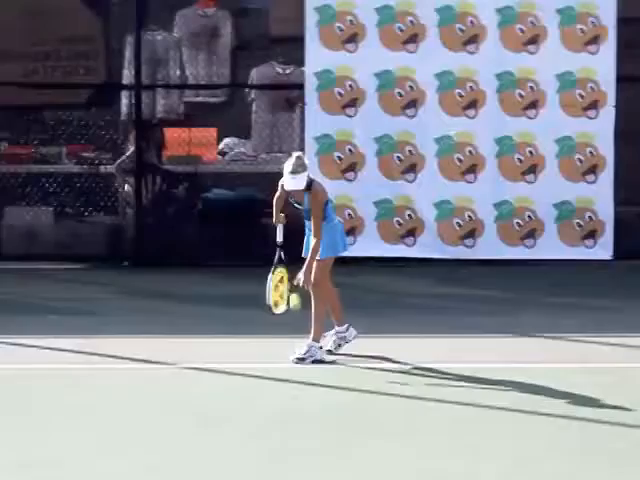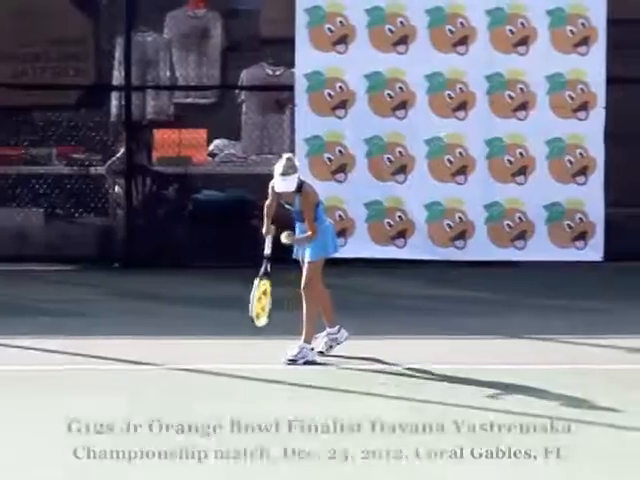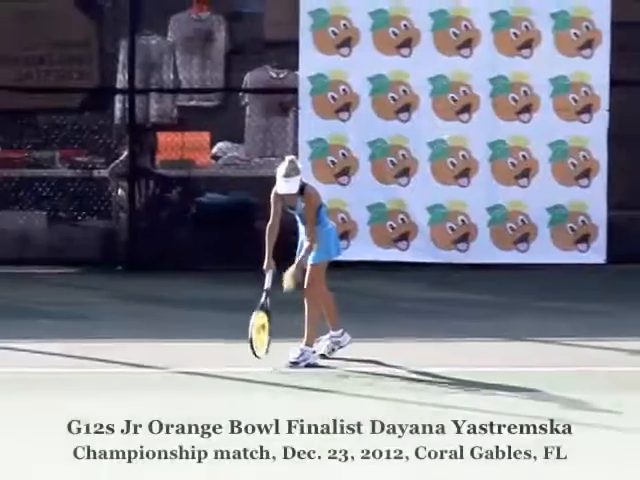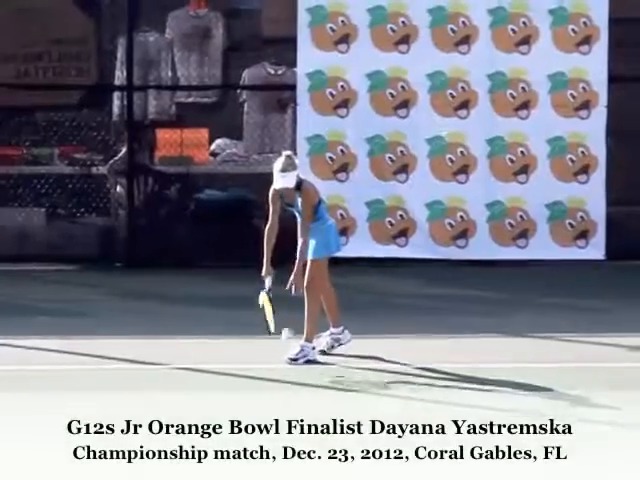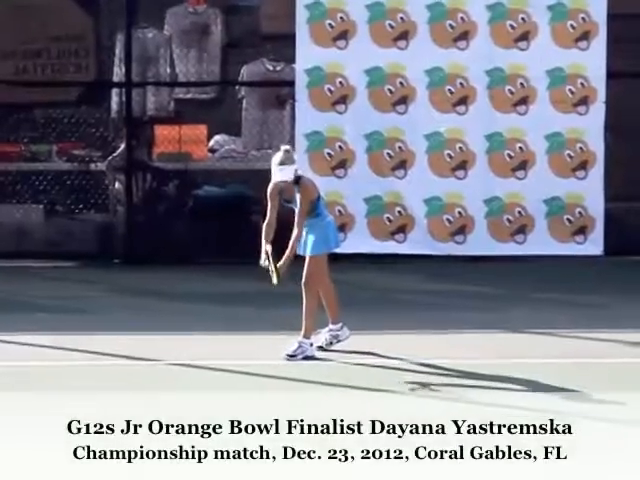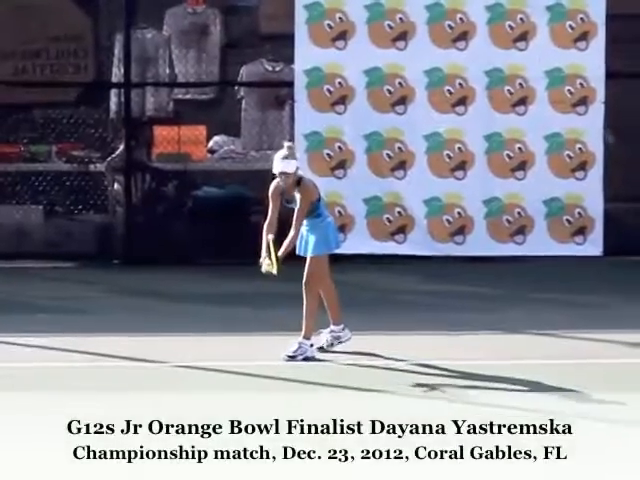
dt=0.2s
person 1, frame 1
left shoulder: (315, 192)
right shoulder: (284, 184)
left elbow: (318, 234)
left wrist: (307, 268)
right wrist: (276, 216)
left hip: (328, 233)
right hip: (312, 230)
left knee: (316, 285)
right knee: (324, 283)
left ankle: (315, 345)
right ankle: (342, 329)
person 1, frame 2
left shoulder: (307, 194)
right shoulder: (275, 186)
left elbow: (313, 232)
right elbow: (270, 204)
left wrist: (295, 240)
right wrist: (267, 225)
left hip: (318, 235)
right hip: (301, 231)
left knee: (308, 287)
right knee: (315, 284)
left ankle: (306, 346)
right ankle: (334, 330)
person 1, frame 3
left shoulder: (309, 196)
right shoulder: (278, 192)
left elbow: (312, 238)
right elbow: (273, 223)
left wrist: (299, 265)
right wrist: (268, 256)
left hip: (322, 237)
right hip: (307, 234)
left knee: (310, 289)
right knee: (320, 288)
left ankle: (308, 350)
right ankle: (337, 334)
person 1, frame 4
left shoulder: (306, 192)
right shoulder: (276, 191)
left elbow: (303, 235)
right elbow: (272, 226)
left wrist: (297, 272)
right wrist: (267, 263)
left hip: (322, 233)
right hip: (312, 233)
left knee: (310, 286)
right knee: (322, 284)
left ankle: (308, 346)
right ankle: (337, 331)
person 1, frame 5
left shoulder: (305, 187)
right shoulder: (274, 188)
left elbow: (298, 229)
right elbow: (269, 221)
left wrist: (285, 262)
right wrist: (265, 252)
left hip: (320, 229)
right hip: (309, 230)
left knee: (309, 283)
right knee: (322, 280)
left ankle: (306, 342)
right ankle: (336, 328)
person 1, frame 6
left shoulder: (305, 188)
right shoulder: (276, 188)
left elbow: (295, 229)
right elbow: (271, 221)
left wrist: (279, 257)
right wrist: (265, 251)
left hip: (321, 231)
right hip: (309, 230)
left knee: (309, 284)
right knee: (323, 281)
left ankle: (306, 344)
right ankle: (338, 329)
